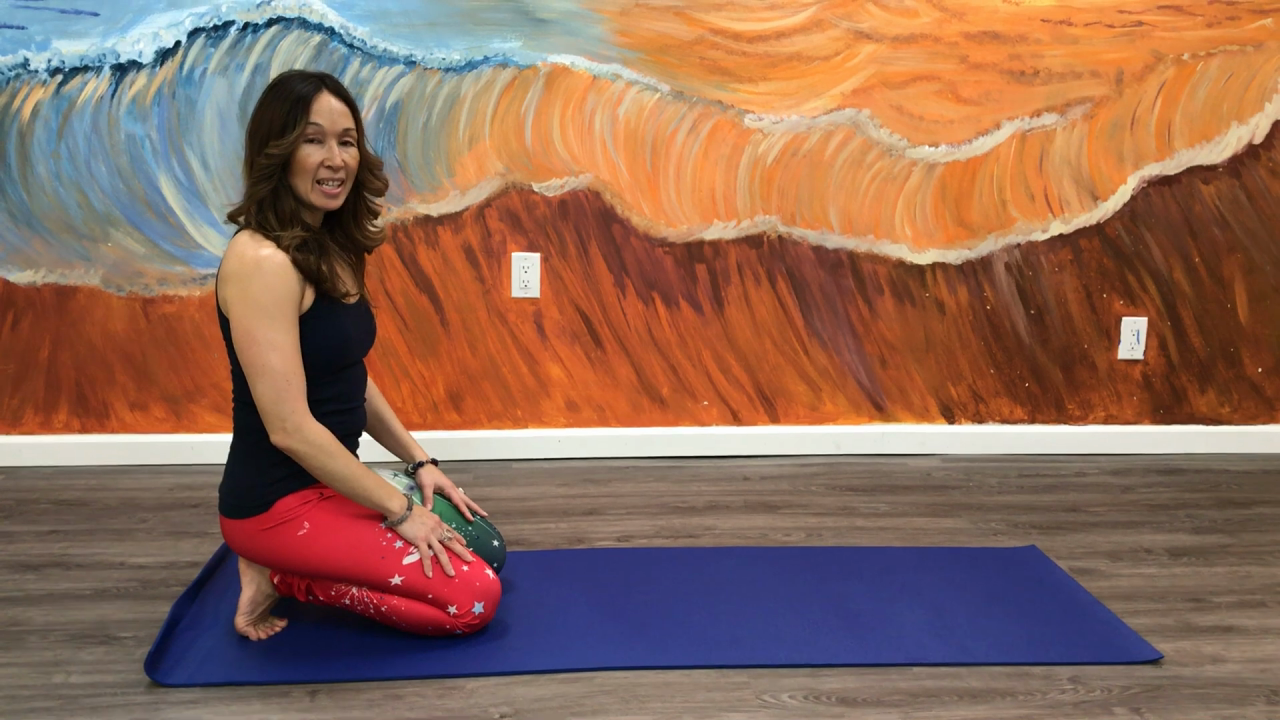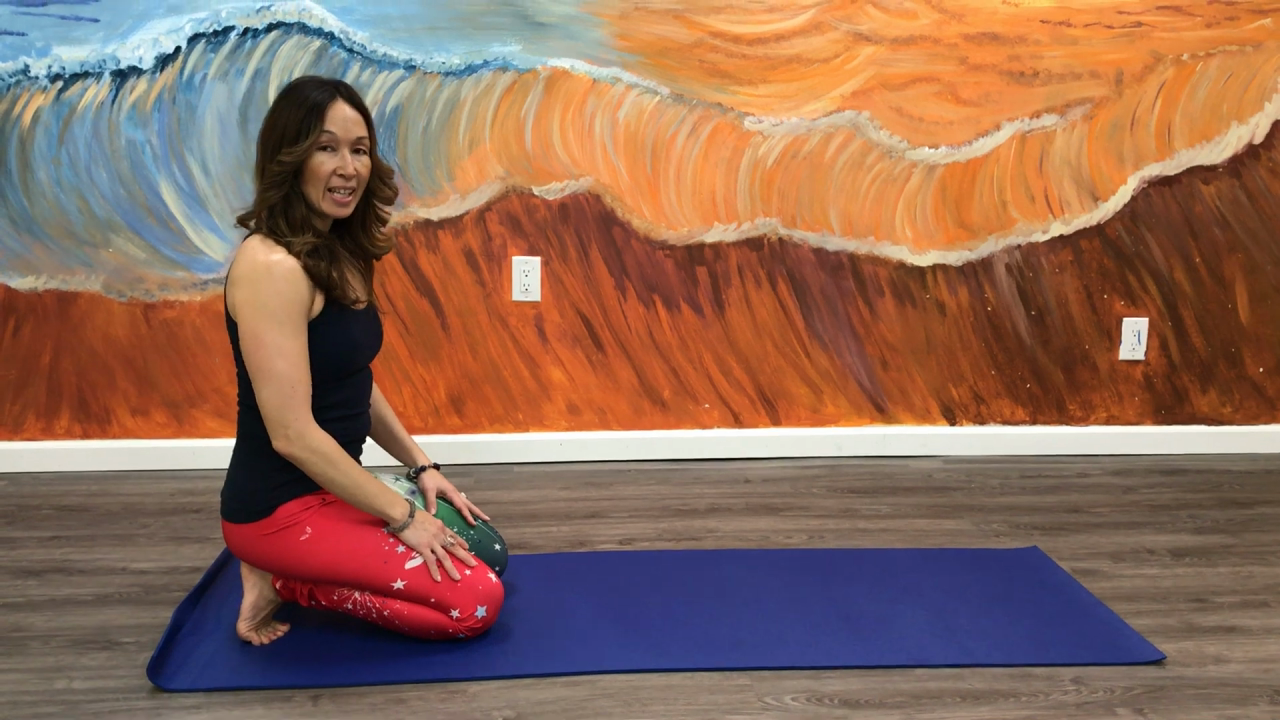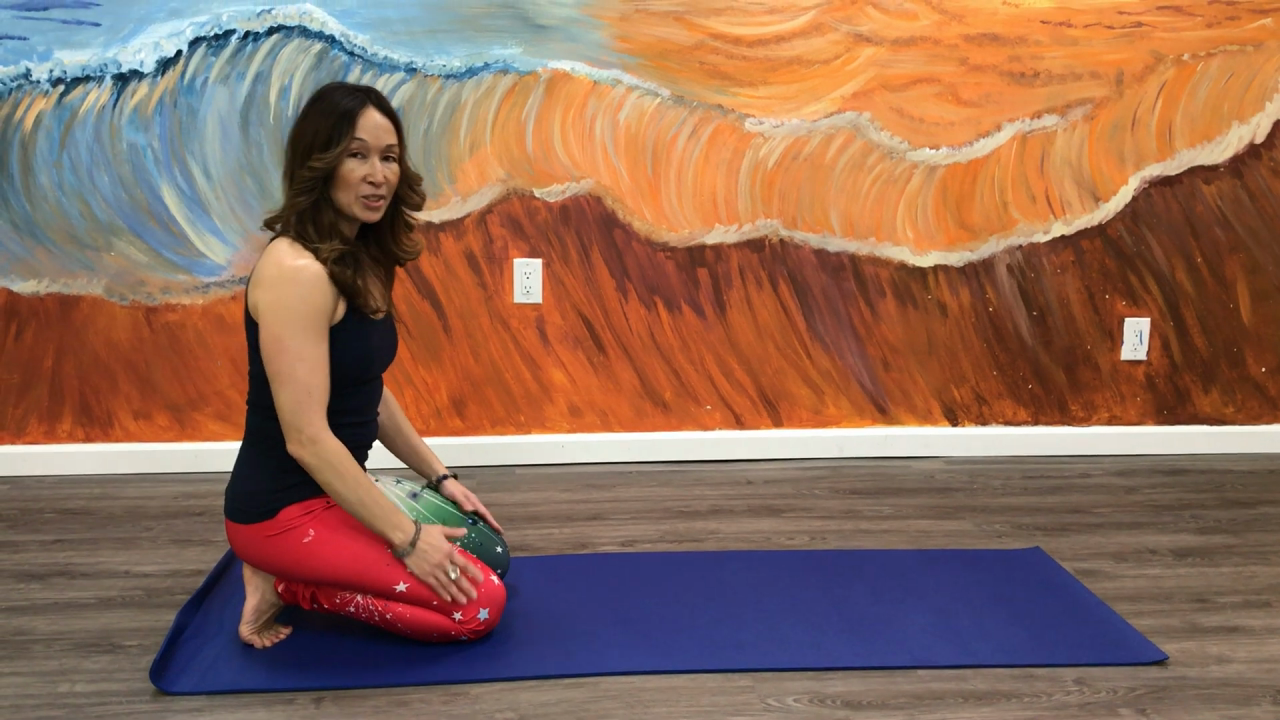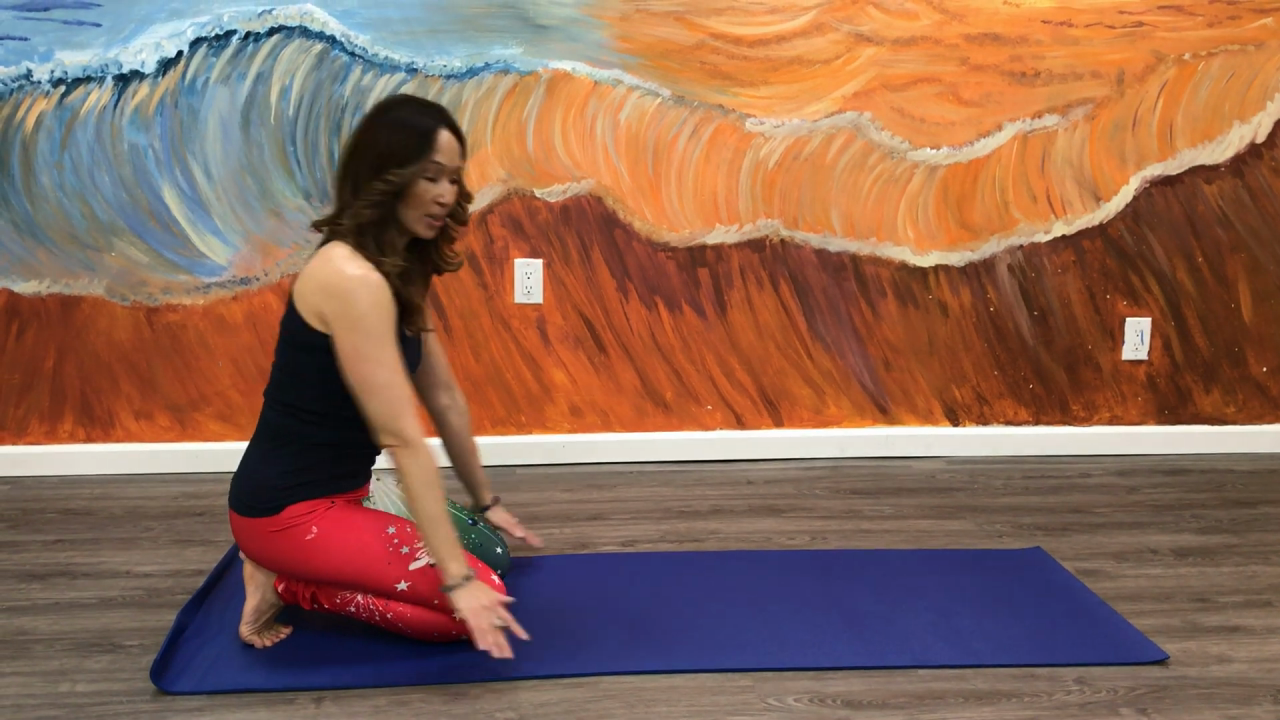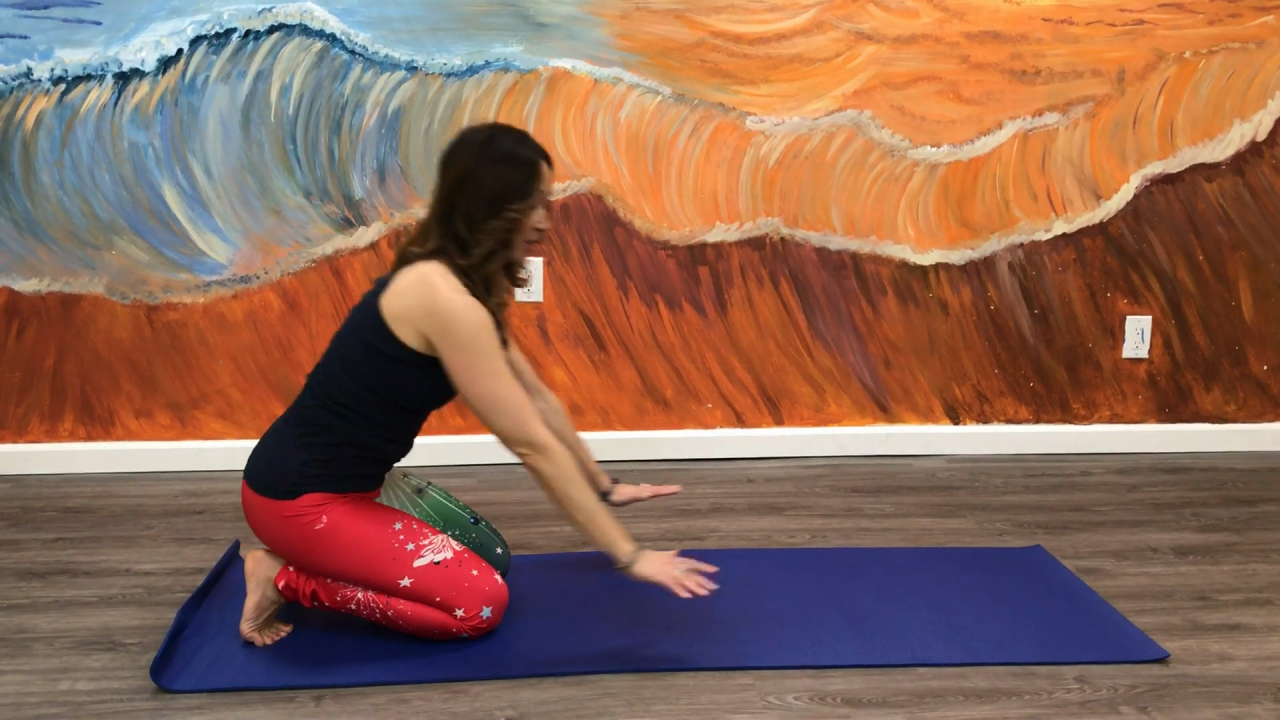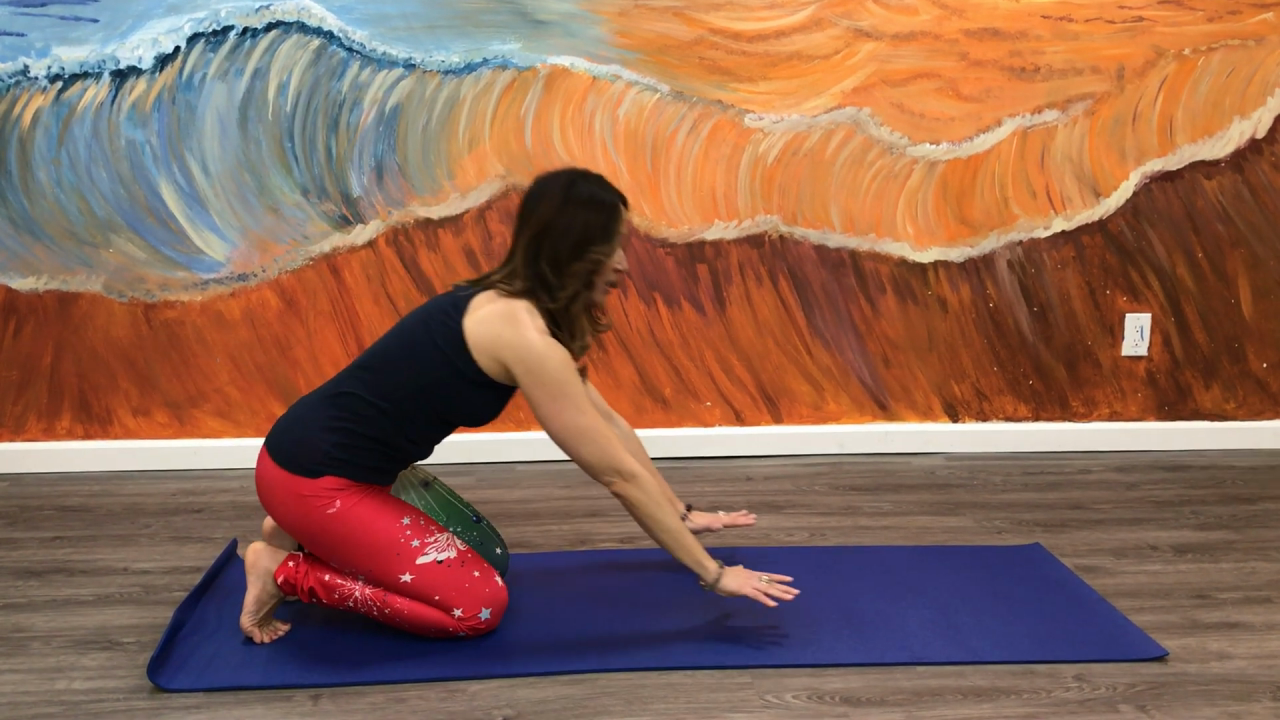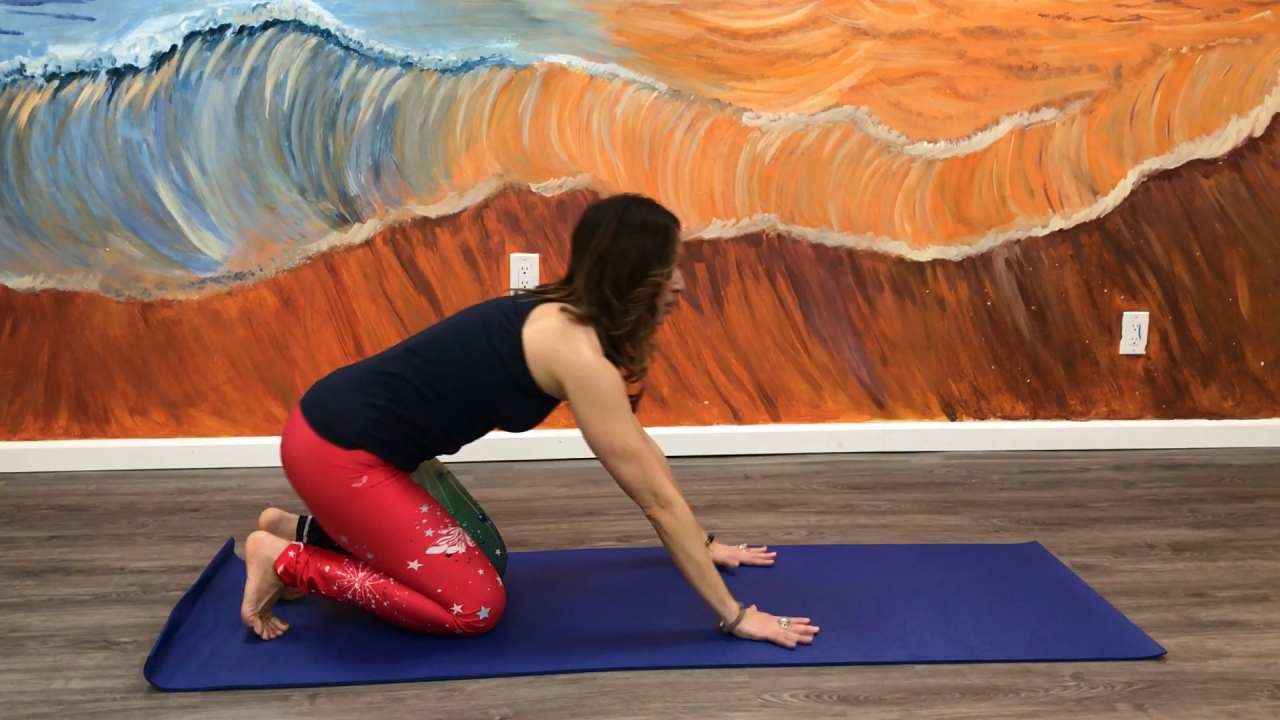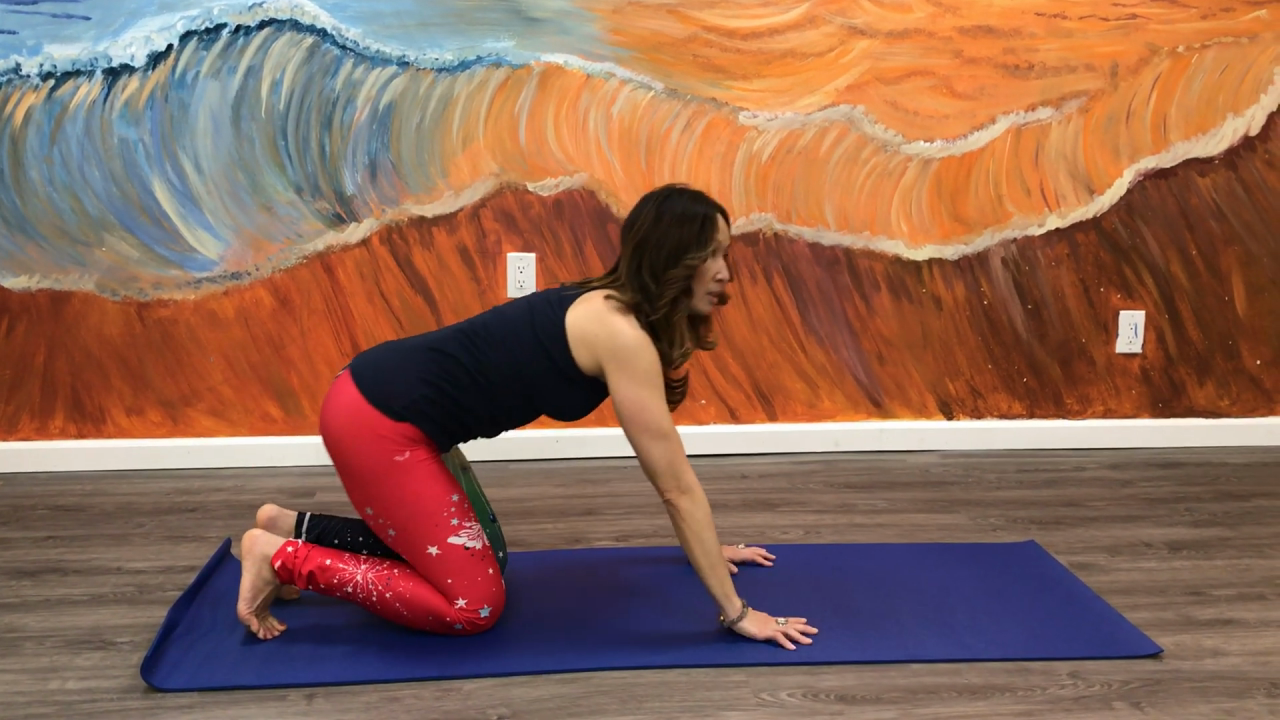
dt=0.3s
person 1, frame 1
left shoulder: (330, 246)
right shoulder: (262, 261)
right elbow: (289, 426)
left wrist: (419, 462)
right wrist: (399, 510)
left hip: (322, 485)
right hip: (279, 502)
left knee: (479, 548)
right knee: (473, 597)
left ankle: (288, 568)
right ankle: (281, 576)
person 1, frame 2
left shoulder: (338, 253)
right shoulder: (273, 266)
right elbow: (292, 434)
left wrist: (421, 467)
right wrist: (402, 515)
left hip: (325, 490)
right hip: (281, 507)
left knee: (481, 548)
right knee: (475, 600)
left ankle: (290, 574)
right ankle: (283, 581)
person 1, frame 3
left shoulder: (361, 258)
right shoulder: (298, 271)
right elbow: (307, 437)
left wrist: (439, 477)
right wrist: (406, 541)
left hip: (326, 494)
right hip: (285, 509)
left knee: (477, 559)
right knee: (477, 602)
left ankle: (290, 575)
right ankle: (285, 585)
person 1, frame 4
left shoulder: (399, 267)
right shoulder: (351, 278)
left elbow: (442, 393)
right elbow: (403, 439)
left wrist: (485, 502)
right wrist: (457, 579)
left hip: (332, 492)
right hip: (290, 507)
left knee: (486, 553)
right knee: (481, 600)
left ankle: (294, 569)
right ankle: (289, 582)
person 1, frame 5
left shoulder: (444, 280)
right shoulder: (445, 301)
left elbow: (535, 396)
right elbow: (534, 446)
left wrist: (605, 487)
right wrist: (630, 556)
left hip: (331, 483)
right hip: (300, 496)
left knee: (477, 555)
right knee: (479, 602)
left ankle: (299, 557)
right ankle: (288, 578)
person 1, frame 6
left shoulder: (512, 307)
right shoulder: (522, 334)
left elbow: (607, 424)
right elbow: (619, 474)
left wrist: (682, 513)
right wrist: (714, 574)
left hip: (334, 462)
right hip: (313, 474)
left knee: (477, 555)
right knee: (479, 603)
left ankle: (303, 538)
right ankle: (287, 570)
person 1, frame 7
left shoulder: (564, 320)
right shoulder: (576, 351)
left elbow: (641, 450)
right elbow: (657, 497)
left wrist: (701, 544)
right wrist: (733, 615)
left hip: (350, 429)
right hip: (336, 448)
left knee: (473, 558)
right knee: (474, 605)
left ankle: (298, 530)
right ankle: (287, 562)
person 1, frame 8
left shoulder: (609, 311)
right shoulder: (622, 334)
left elbow: (669, 470)
right elbow: (678, 484)
left wrist: (708, 545)
right wrist: (736, 612)
left hip: (383, 405)
right hip: (376, 419)
left knee: (471, 557)
right knee: (474, 603)
left ankle: (295, 528)
right ankle: (283, 558)
